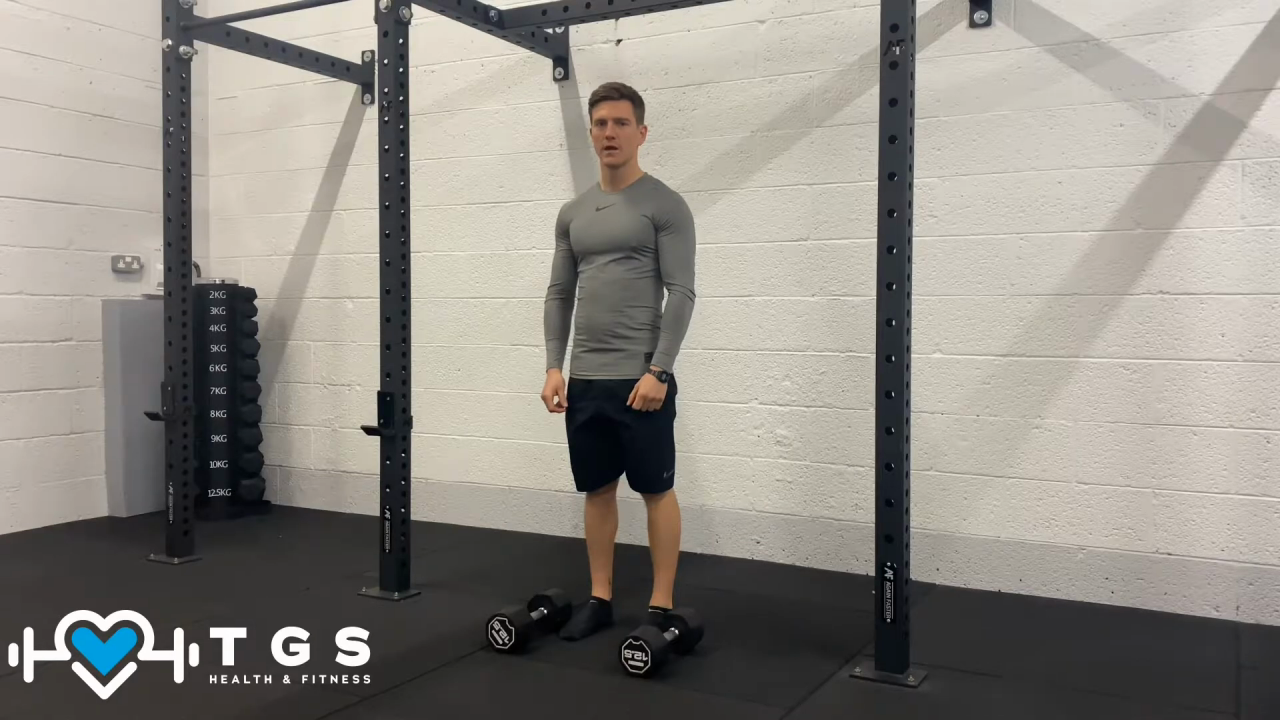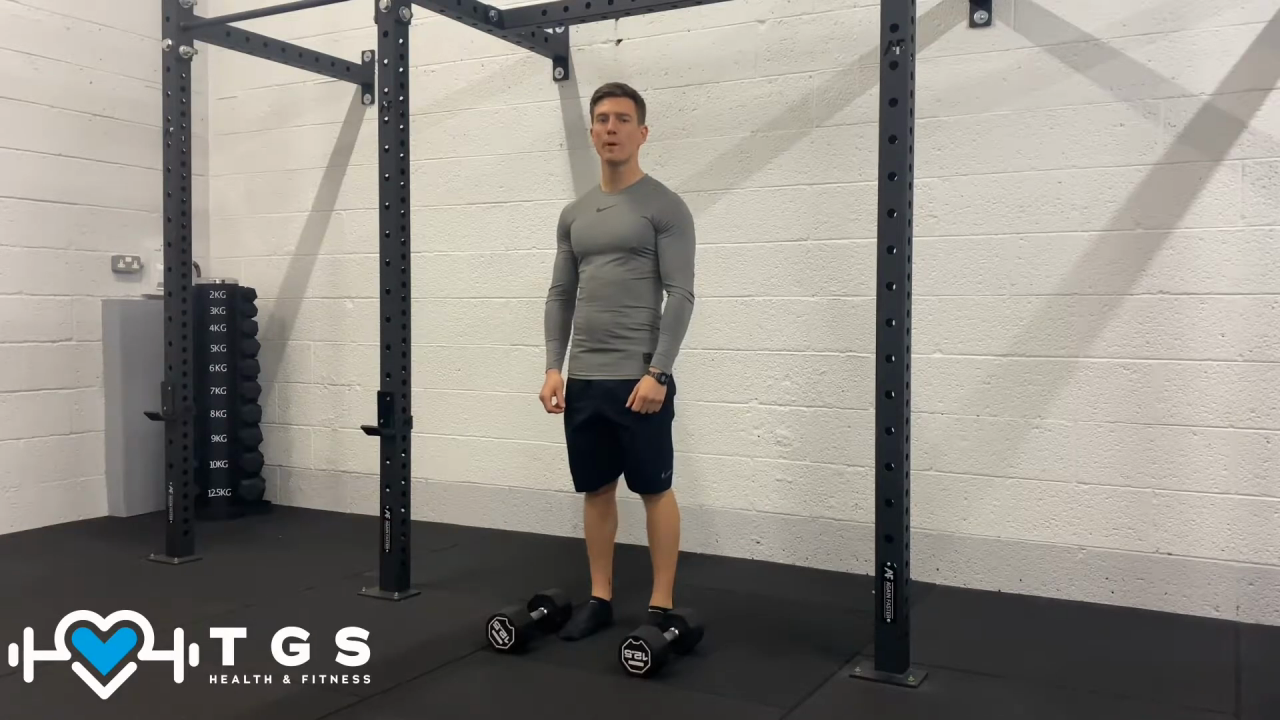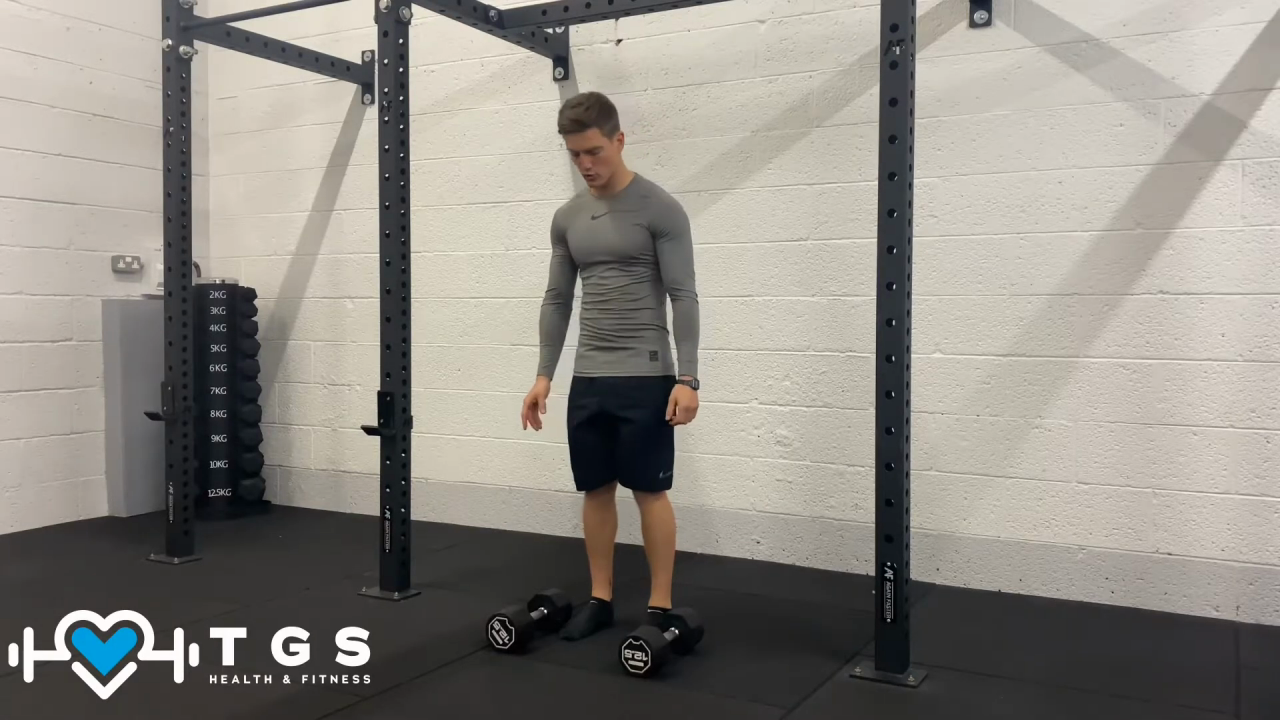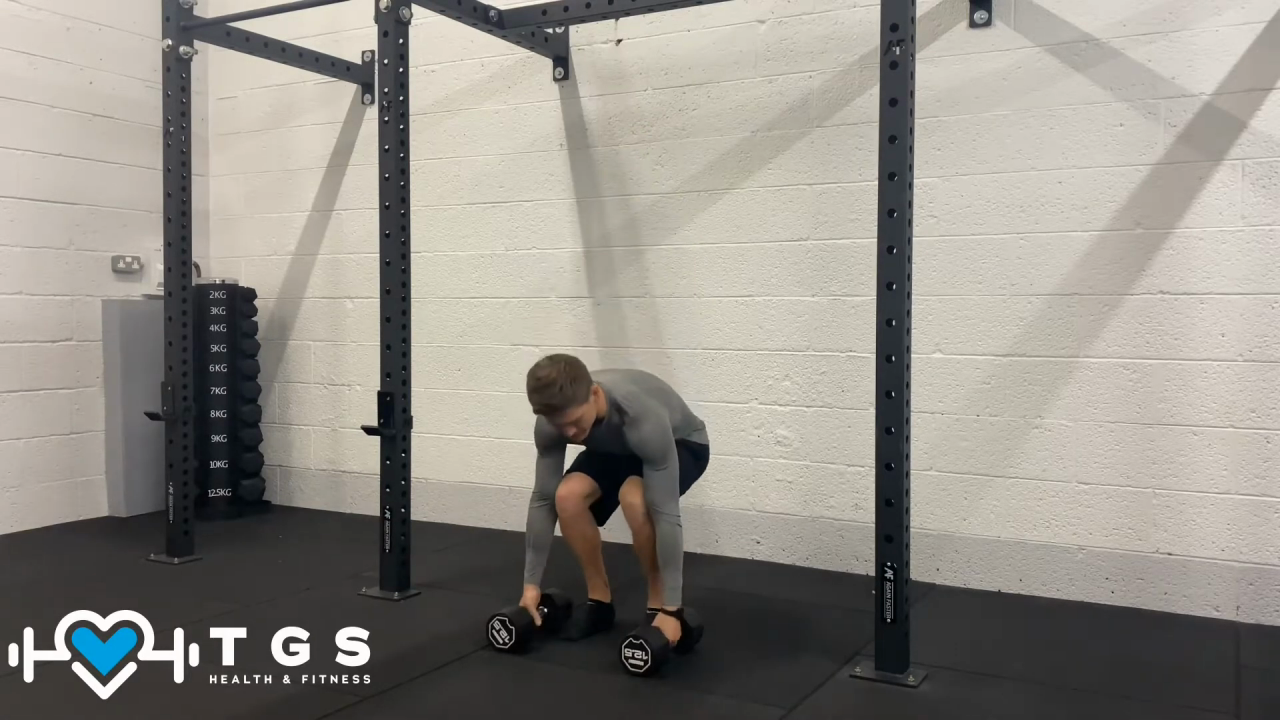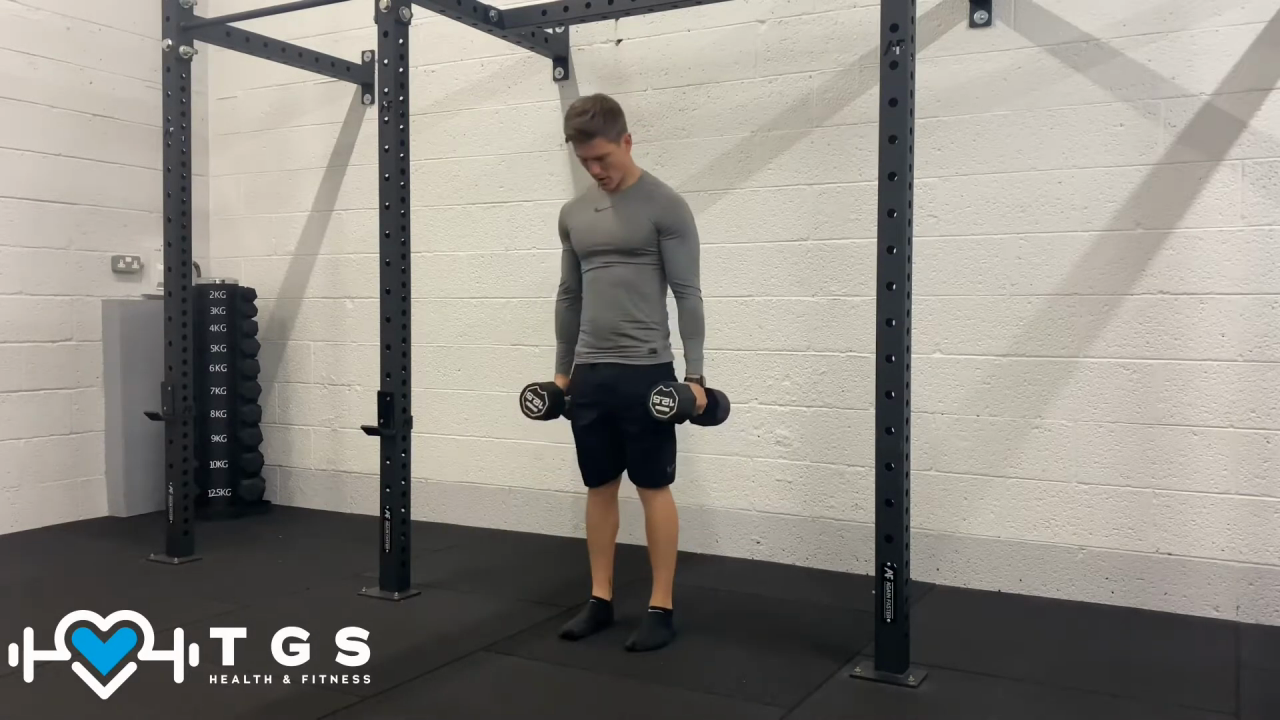
dt=1s
person 1, frame 1
left shoulder: (665, 205)
right shoulder: (572, 212)
left elbow: (681, 293)
right elbow: (559, 294)
left wrist: (658, 370)
right wrist: (554, 366)
left hip: (640, 376)
right hip: (585, 378)
left knee: (655, 488)
right knee: (596, 488)
left ankle: (661, 606)
right ankle: (600, 598)
person 1, frame 2
left shoulder: (665, 207)
right shoulder: (574, 214)
left elbow: (680, 295)
right elbow: (560, 295)
left wrist: (658, 372)
right wrist: (553, 367)
left hip: (640, 378)
right hip: (583, 380)
left knee: (654, 490)
right knee: (596, 490)
left ankle: (661, 606)
right ankle: (600, 598)
person 1, frame 3
left shoulder: (660, 209)
right shoulder: (567, 218)
left elbow: (684, 296)
right elbow: (558, 299)
left wrist: (687, 378)
right wrist: (544, 375)
left hip: (647, 377)
right hip: (588, 378)
left knee: (648, 490)
right knee: (595, 490)
left ankle: (660, 607)
right ankle: (600, 598)
person 1, frame 4
left shoulder: (644, 419)
right shoulder: (551, 423)
left elbow: (665, 516)
right elbow: (543, 500)
left wrist: (669, 611)
right wrist: (531, 585)
left hip: (682, 444)
left knee: (634, 499)
right knee: (568, 497)
left ankle: (657, 608)
right ankle: (599, 601)
person 1, frame 5
left shoulder: (665, 206)
right shoulder: (573, 213)
left elbow: (687, 294)
left wrist: (694, 376)
right wrist: (562, 369)
left hip: (645, 371)
right hip: (590, 372)
left knee: (652, 487)
right knee: (600, 487)
left ankle: (661, 608)
right ankle: (600, 601)
